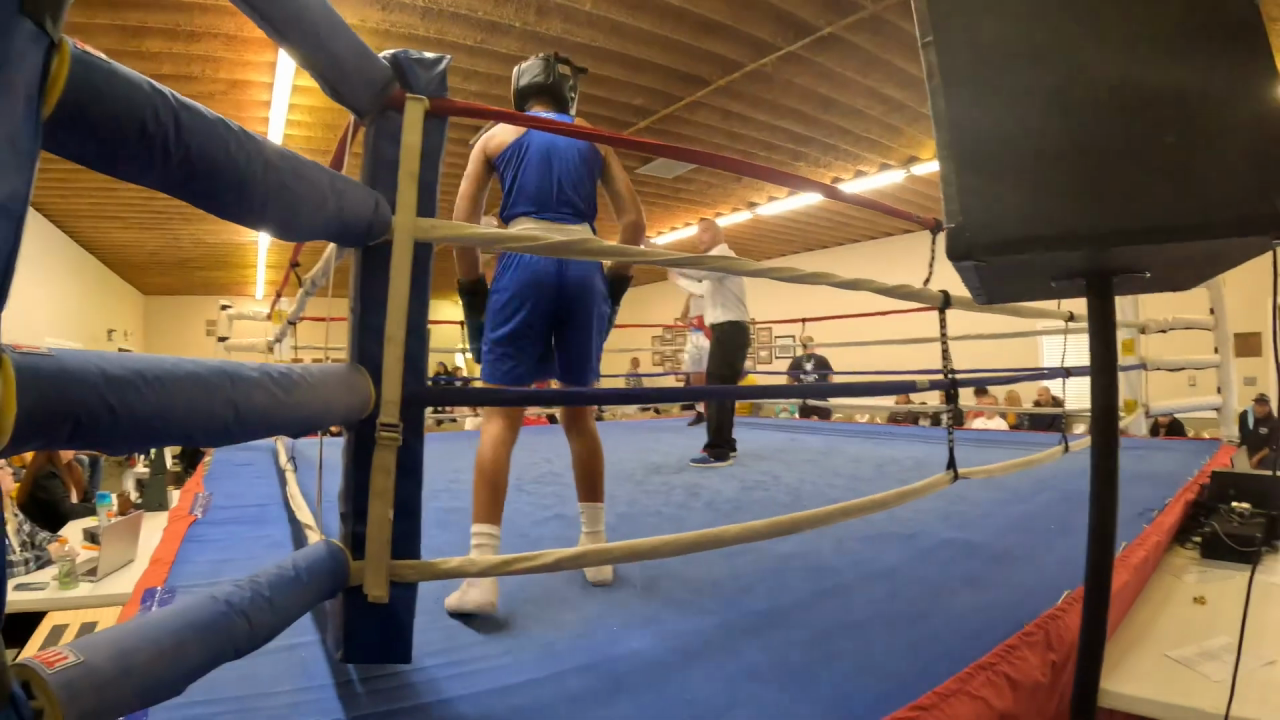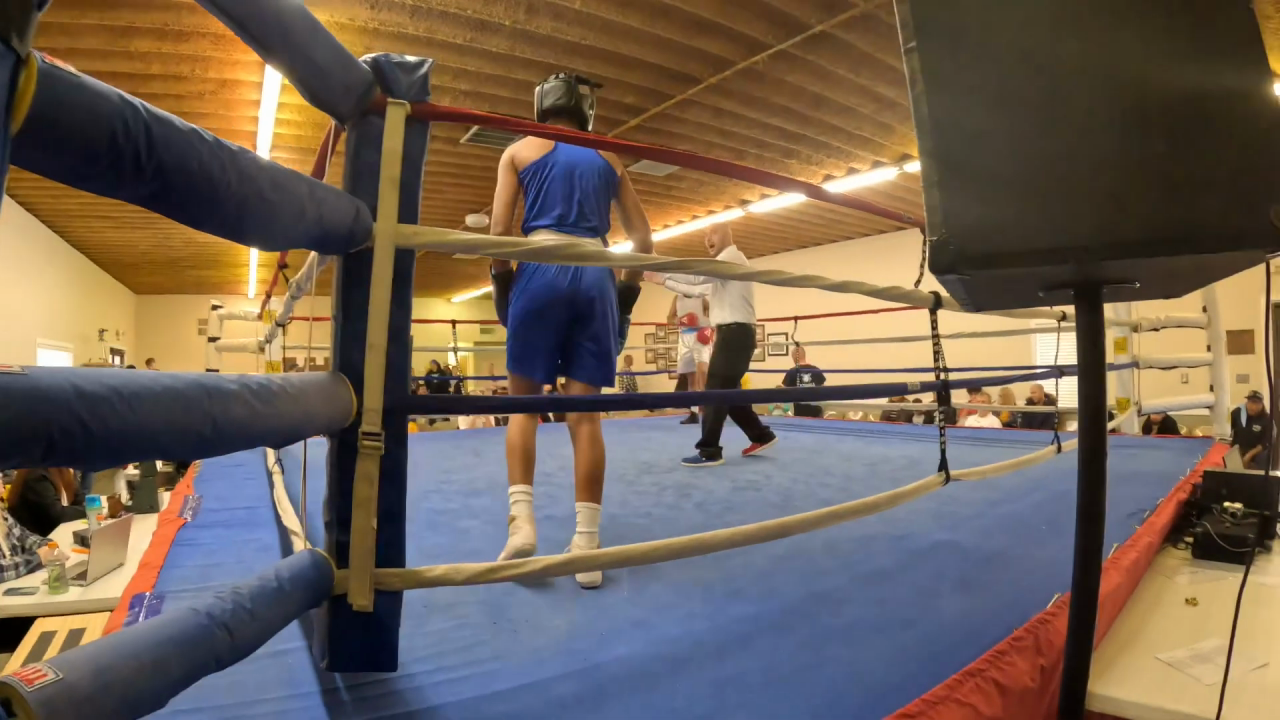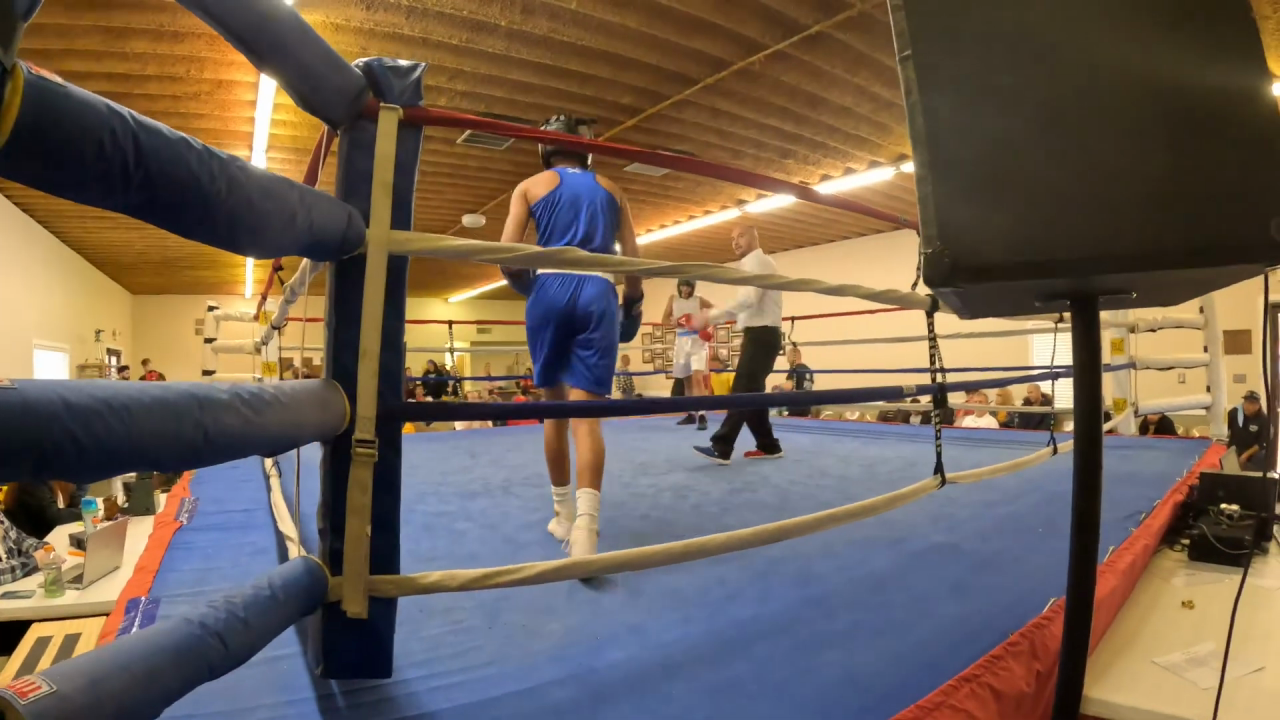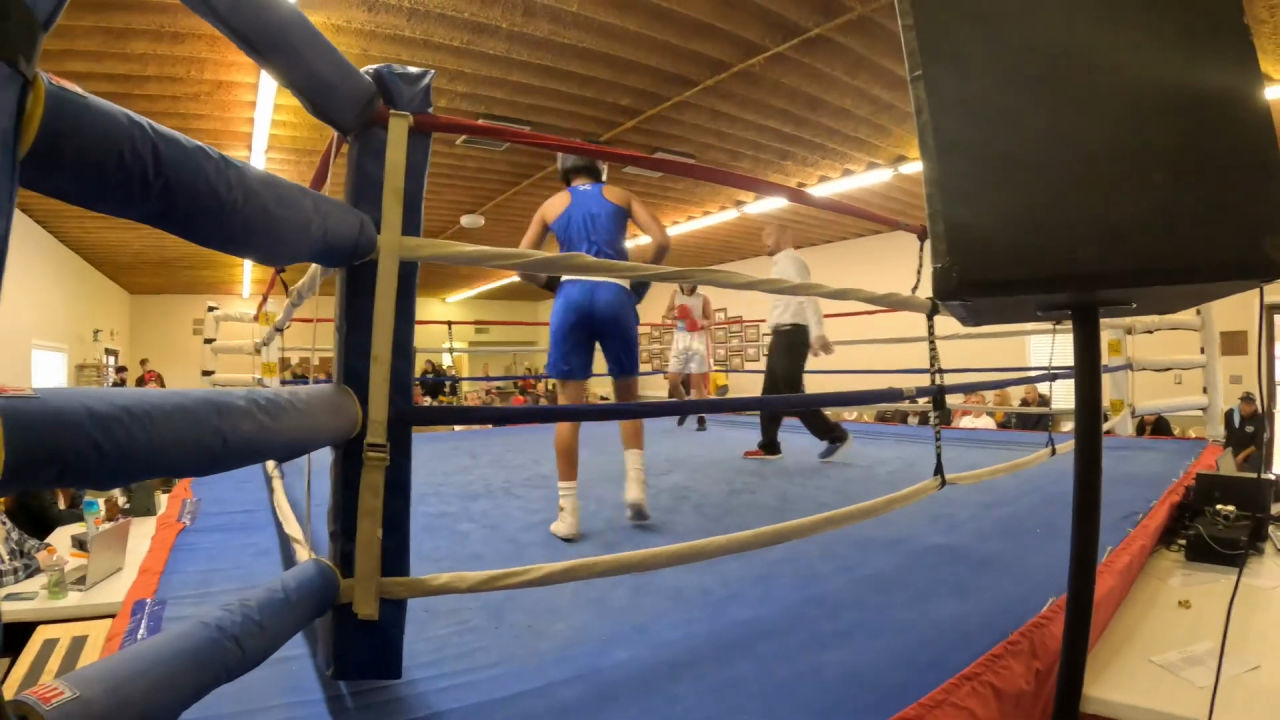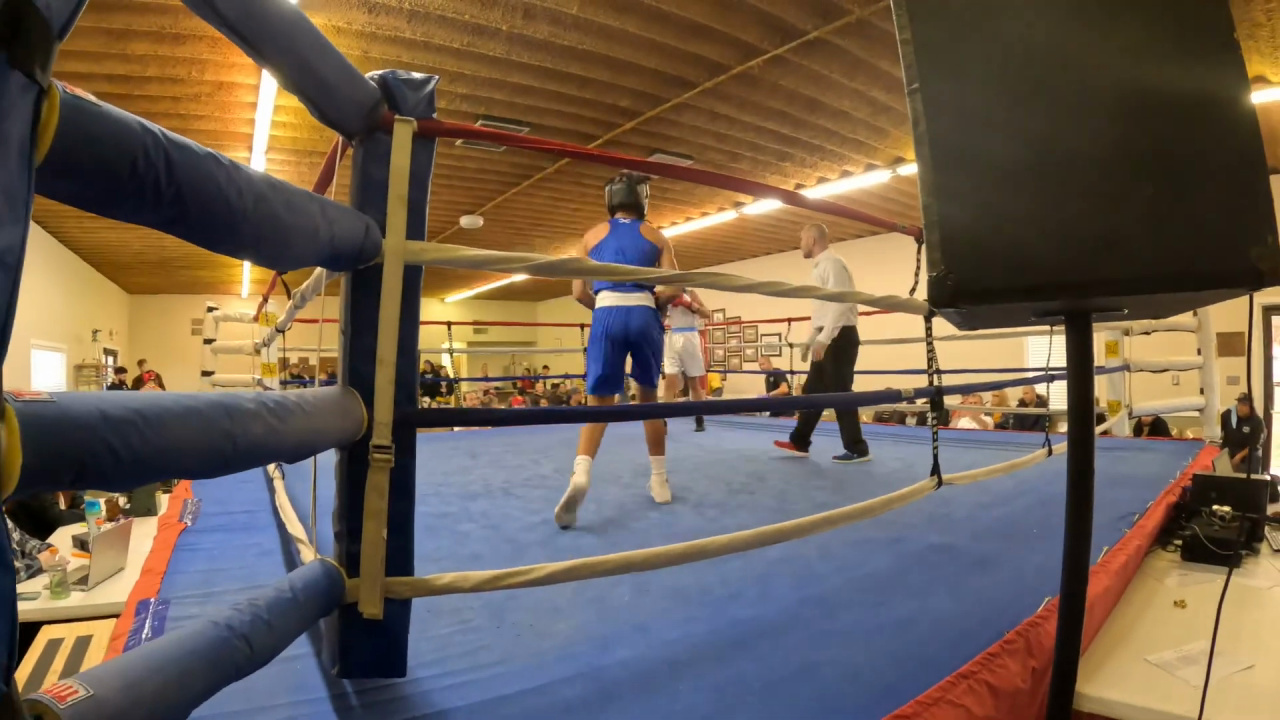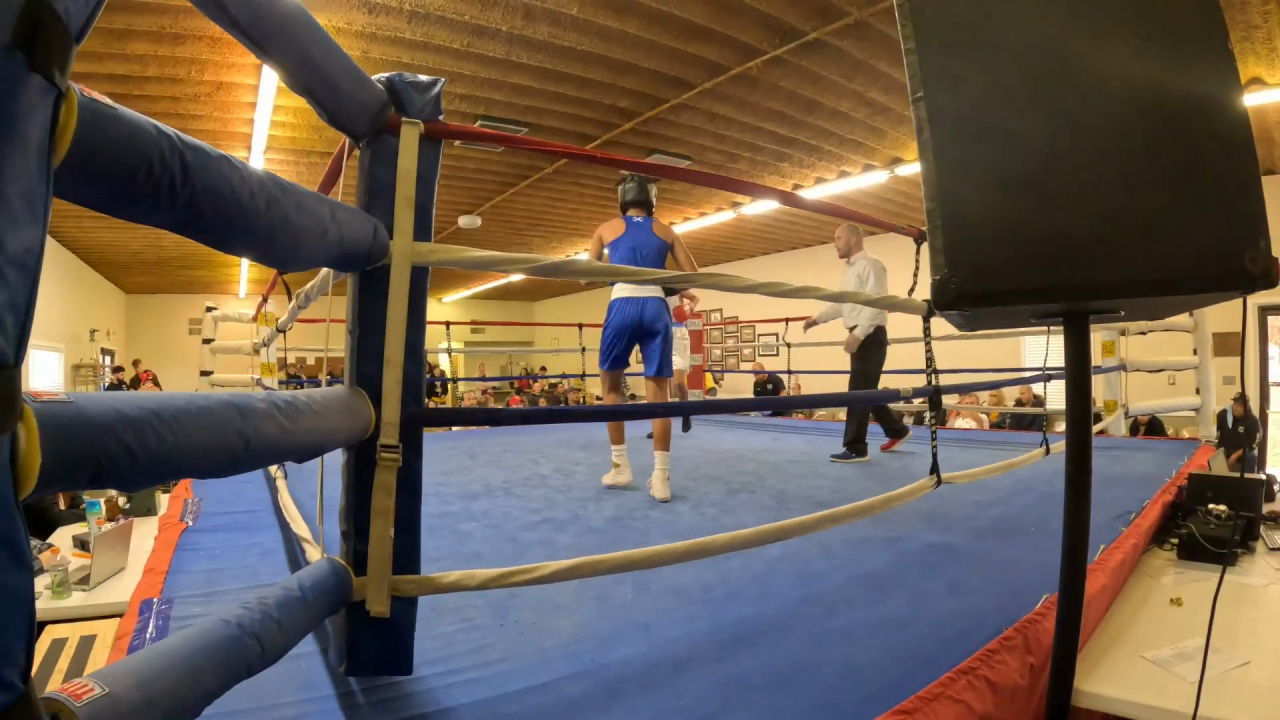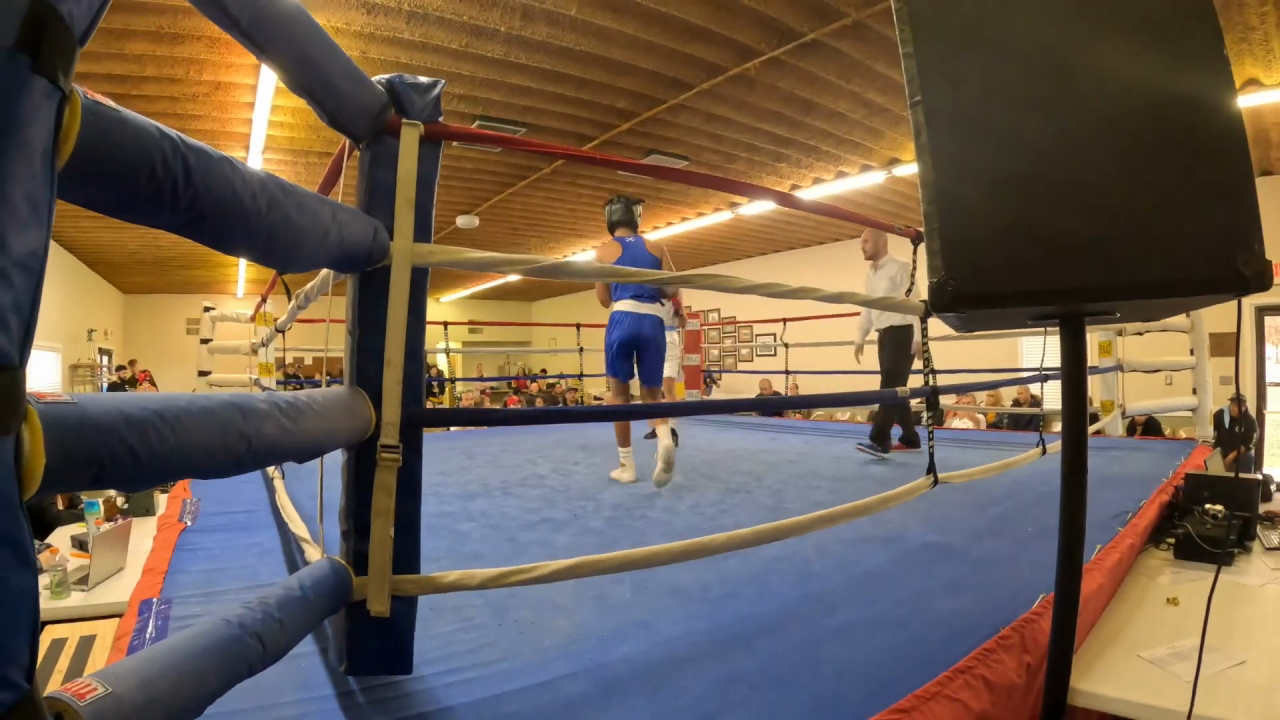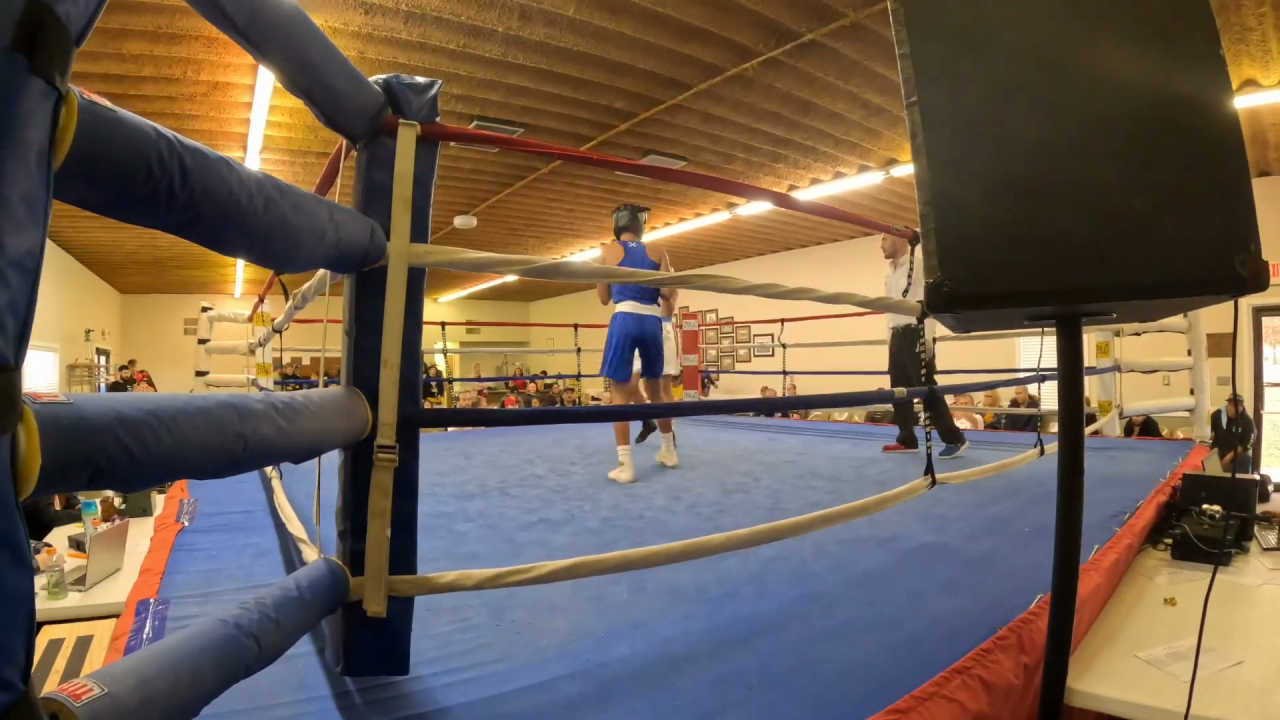
dt=0.3s
person 1, frame 1
left shoulder: (495, 135)
right shoulder: (591, 137)
left elbow: (461, 222)
right elbow: (633, 218)
left wrist: (472, 292)
right wrist: (616, 283)
left hip: (523, 265)
right hip: (582, 268)
left knee: (501, 417)
right knee: (579, 416)
left ankle: (480, 571)
right ankle: (596, 550)
person 1, frame 2
left shoulder: (519, 151)
right shoulder: (608, 160)
left elbow: (498, 231)
right elbow: (643, 238)
left wrist: (502, 288)
right wrist: (627, 295)
left hip: (542, 272)
right hip: (595, 277)
left knee: (524, 402)
right knee: (584, 415)
left ankle: (522, 525)
right ankle: (585, 546)
person 1, frame 3
left shoulder: (530, 187)
right shoulder: (610, 189)
right elbow: (632, 257)
left wrist: (524, 284)
right wrist: (632, 303)
left hip: (551, 290)
right hip: (598, 293)
left knee: (555, 409)
right knee: (586, 414)
left ankle: (564, 514)
right ankle: (584, 530)
person 1, frame 4
left shoulder: (552, 205)
right shoulder: (620, 196)
left elbow: (524, 266)
right elbow: (662, 240)
left wrist: (550, 283)
right wrist: (644, 275)
left hip: (572, 294)
right hip: (615, 295)
left knee: (569, 406)
right knee: (627, 396)
left ankle: (567, 511)
right ankle: (635, 483)
person 1, frame 5
left shoulder: (593, 235)
right shoulder: (655, 235)
left elbow: (579, 294)
right elbow: (675, 289)
left hip: (608, 317)
right hip: (644, 316)
left knee: (598, 409)
right knee: (648, 401)
left ankle: (580, 477)
right ankle: (659, 482)
person 1, frame 6
left shoulder: (607, 229)
right shoulder: (665, 232)
left hip: (622, 306)
right hip: (655, 307)
left knee: (612, 388)
right knee: (657, 394)
left ankle: (619, 466)
right ankle: (661, 477)
person 1, frame 7
left shoulder: (604, 251)
right shoulder: (655, 249)
left elbow: (604, 300)
right elbow: (673, 290)
left hip: (622, 320)
right hip: (652, 322)
left knee: (620, 395)
right knee: (650, 397)
left ankle: (627, 466)
right ankle: (665, 440)
person 1, frame 8
left shoulder: (608, 252)
right shoulder: (656, 254)
left elbow: (604, 297)
right elbow: (668, 294)
left hip: (624, 321)
right hip: (652, 323)
left knee: (621, 396)
right knee: (655, 392)
left ankle: (625, 464)
right ankle: (668, 451)
person 2, frame 1
left shoulder: (722, 256)
right shoulder: (718, 259)
left elbow: (696, 271)
right elbow: (705, 289)
right wrist: (677, 279)
left hip: (729, 331)
right hip: (729, 332)
left ankle: (718, 452)
right ankle: (726, 445)
person 2, frame 2
left shoulder: (731, 258)
right shoulder: (725, 263)
left elbow: (696, 277)
right elbow: (699, 288)
right wrist: (664, 281)
left hip: (735, 333)
right hip: (733, 334)
left knee: (716, 391)
right knee: (728, 391)
left ankle: (709, 452)
right ankle: (761, 436)
person 2, frame 3
left shoulder: (759, 262)
right shoulder: (751, 265)
left elbow: (748, 299)
right elbow: (743, 303)
left wrist: (712, 316)
right wrist: (712, 317)
left hip: (762, 335)
right hip: (757, 336)
left knee: (742, 392)
right knee: (752, 394)
left ankle: (721, 447)
right ankle: (768, 446)
person 2, frame 4
left shoulder: (791, 262)
right shoulder: (779, 265)
left elbow: (807, 298)
left wrist: (817, 333)
left hip: (790, 335)
right hip: (781, 336)
left knee: (790, 393)
right knee: (771, 392)
left ankle: (835, 436)
right ankle: (768, 446)
person 2, frame 5
left shoulder: (832, 264)
right shoulder: (821, 266)
left elbow: (838, 305)
left wrist: (823, 339)
right wrist: (812, 339)
left hip: (840, 337)
right hip: (827, 339)
left knee: (839, 393)
right knee: (813, 391)
left ankle: (857, 449)
right ankle: (799, 442)
person 2, frame 6
left shoulder: (870, 265)
right shoulder: (850, 269)
right elbow: (841, 303)
left wrist: (857, 333)
right wrist: (818, 319)
left hip: (869, 336)
right hip: (859, 337)
left knee: (859, 390)
right knee: (865, 390)
left ankle: (855, 448)
right ankle: (896, 431)
person 2, frame 7
left shoulder: (900, 268)
right shoulder: (870, 274)
right elbow: (868, 310)
left wrist: (918, 338)
right wrist: (860, 339)
left hip: (900, 334)
right hip: (884, 336)
left knee: (890, 387)
right knee: (895, 389)
left ankle: (880, 442)
right ankle: (910, 439)
person 2, frame 8
left shoulder: (918, 268)
right shoulder: (890, 273)
left wrist: (927, 337)
right wrist: (891, 336)
left hip: (916, 334)
right hip: (898, 336)
left knee: (926, 387)
right knee: (899, 389)
left ankle: (954, 439)
right ankle: (907, 440)
